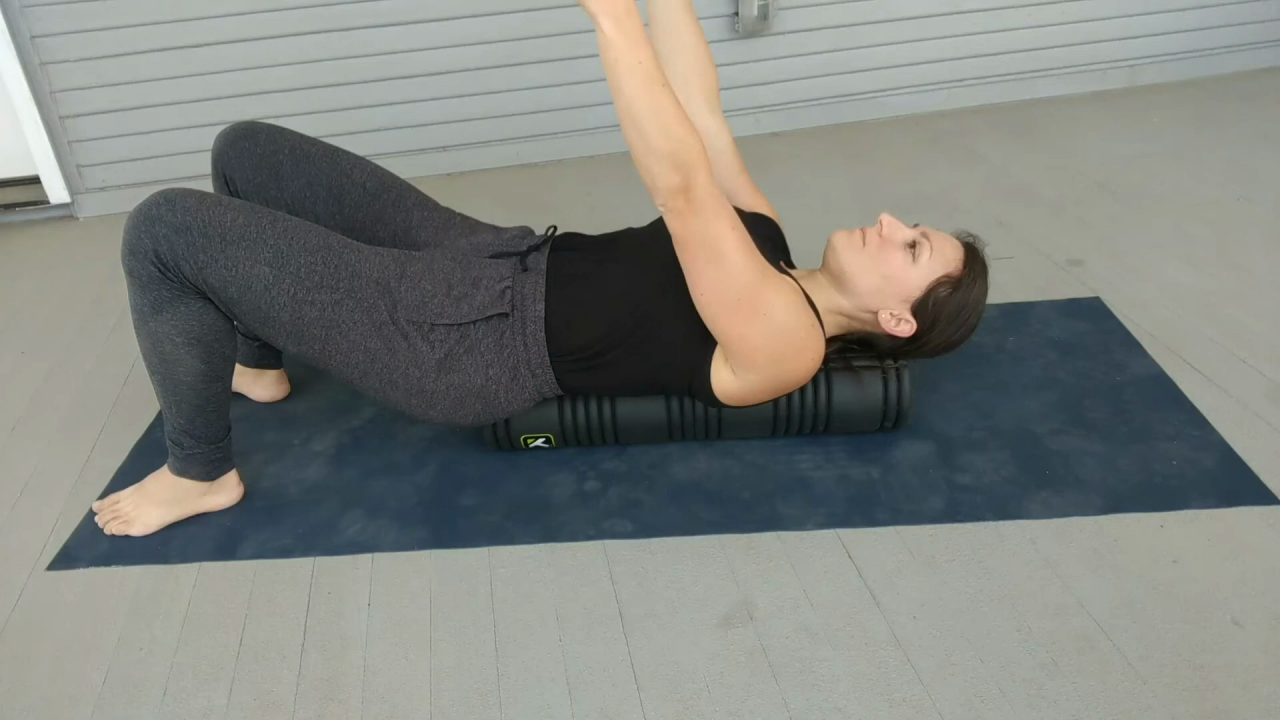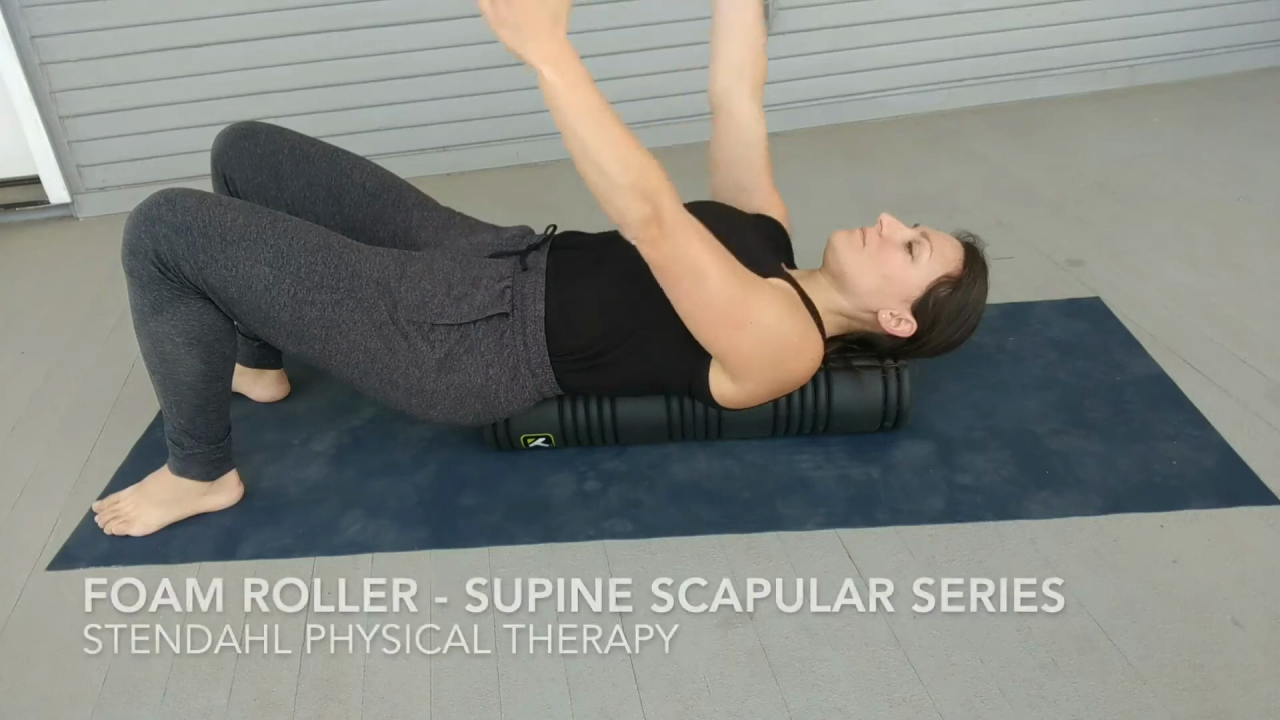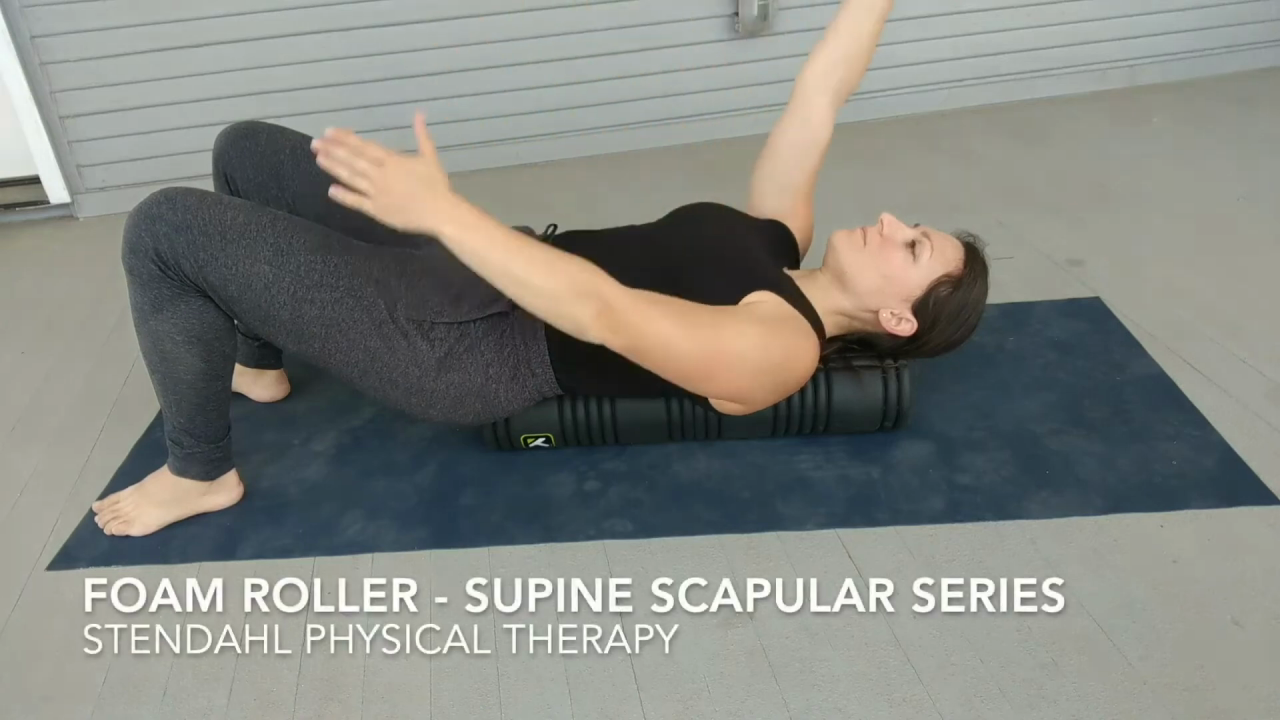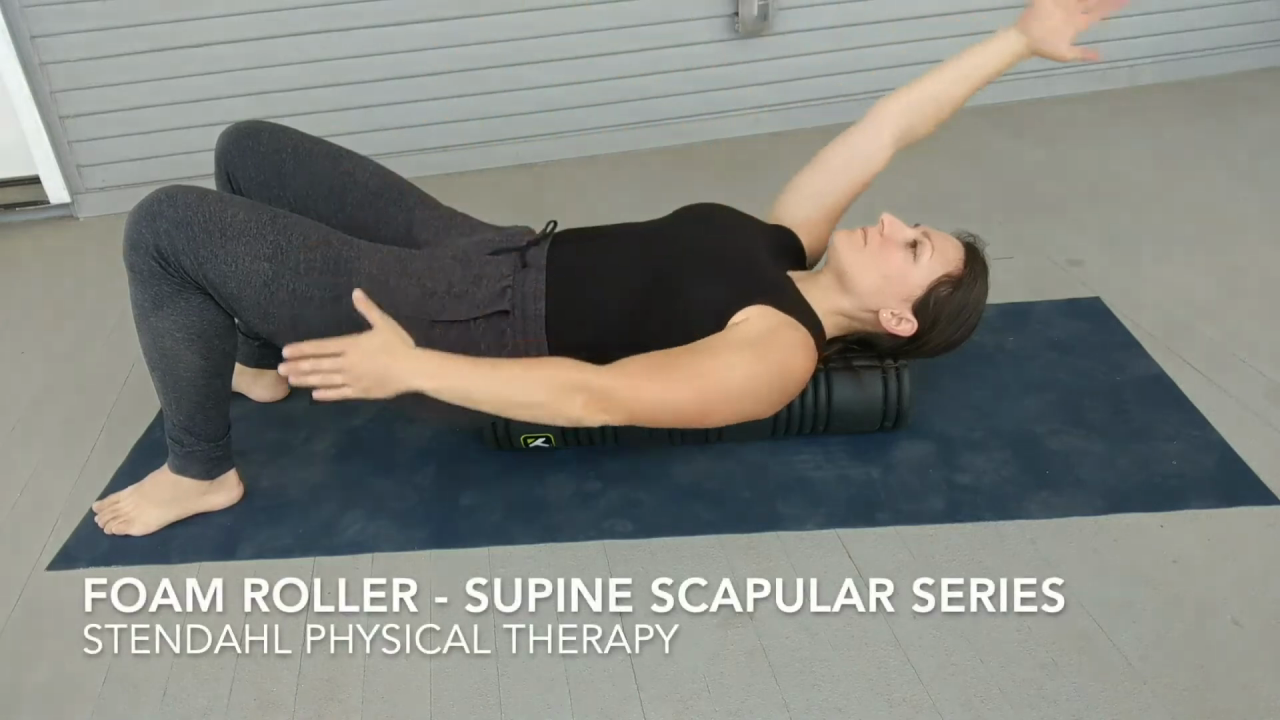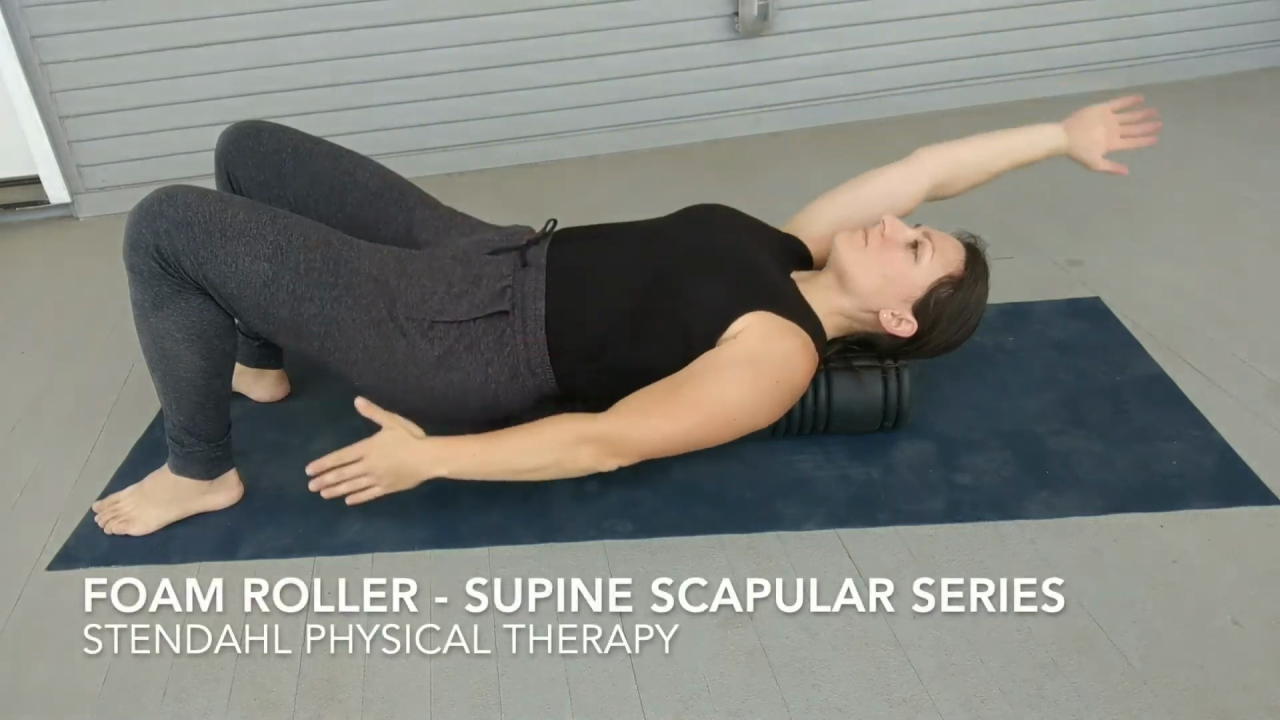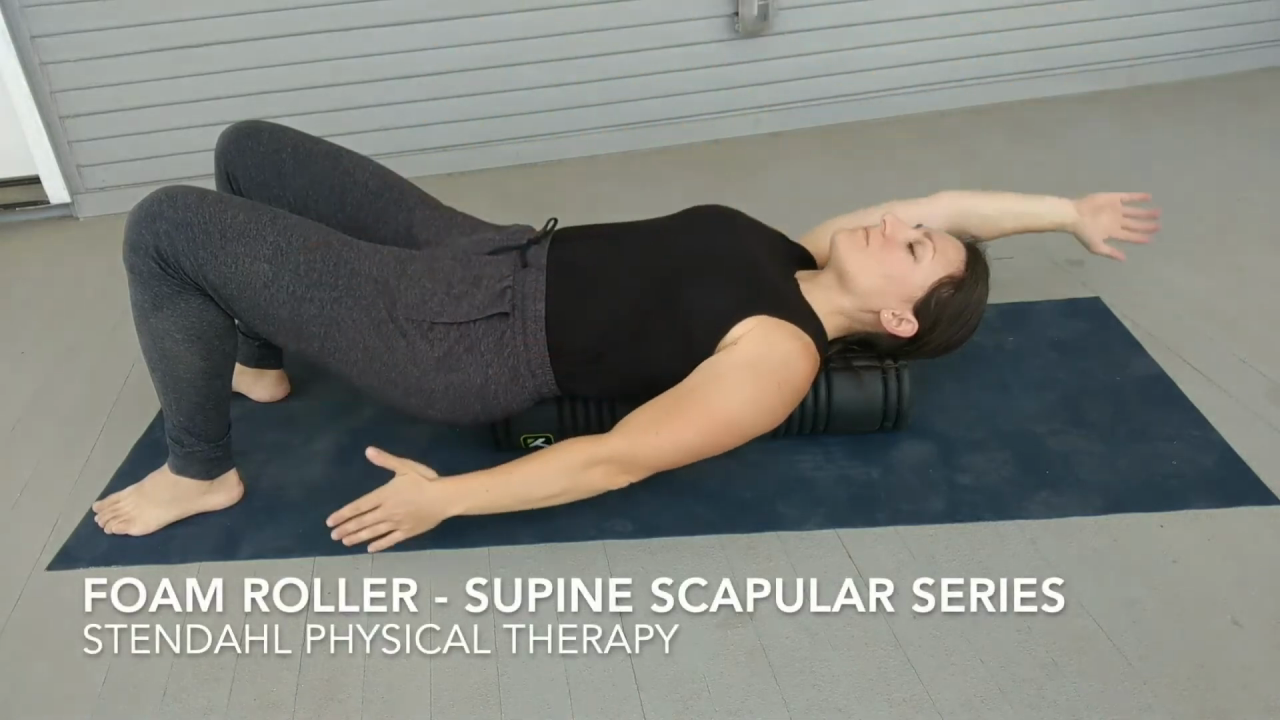
dt=0.2s
person 1, frame 1
left shoulder: (785, 339)
right shoulder: (762, 235)
left elbow: (680, 186)
right elbow: (700, 119)
left hip: (468, 343)
right hip: (493, 263)
left knee: (162, 229)
right knee: (243, 149)
left ankle: (199, 475)
right ankle: (254, 361)
person 1, frame 2
left shoulder: (781, 340)
right shoulder: (770, 238)
left elbow: (649, 214)
right elbow: (736, 98)
left hip: (469, 344)
right hip: (497, 261)
left knee: (162, 230)
right knee: (243, 148)
left ankle: (200, 473)
right ankle: (254, 359)
person 1, frame 3
left shoulder: (781, 346)
right shoulder: (782, 241)
left elbow: (605, 314)
right elbow: (817, 99)
left wrist: (438, 210)
left hip: (466, 348)
right hip: (482, 276)
left knee: (162, 228)
right knee: (246, 150)
left ankle: (201, 474)
right ankle: (258, 362)
person 1, frame 4
left shoulder: (780, 354)
right shoulder: (800, 249)
left elbow: (598, 395)
right elbow: (881, 133)
left wrist: (415, 369)
left hip: (474, 325)
right hip: (497, 259)
left knee: (164, 226)
right knee: (249, 150)
left ankle: (201, 472)
right ankle: (260, 360)
person 1, frame 5
left shoulder: (778, 358)
right shoulder: (799, 262)
left elbow: (609, 441)
right elbow: (917, 174)
left wrist: (430, 455)
right wrist: (1061, 137)
left hip: (470, 341)
right hip: (498, 259)
left knee: (165, 226)
right knee: (248, 151)
left ankle: (200, 473)
right ankle: (256, 358)
person 1, frame 6
left shoulder: (780, 358)
right shoulder: (805, 264)
left elbow: (614, 460)
right elbow: (939, 200)
left wrist: (441, 496)
left hip: (469, 342)
right hip: (498, 259)
left knee: (165, 226)
right knee: (246, 150)
left ankle: (200, 473)
right ankle: (254, 358)
